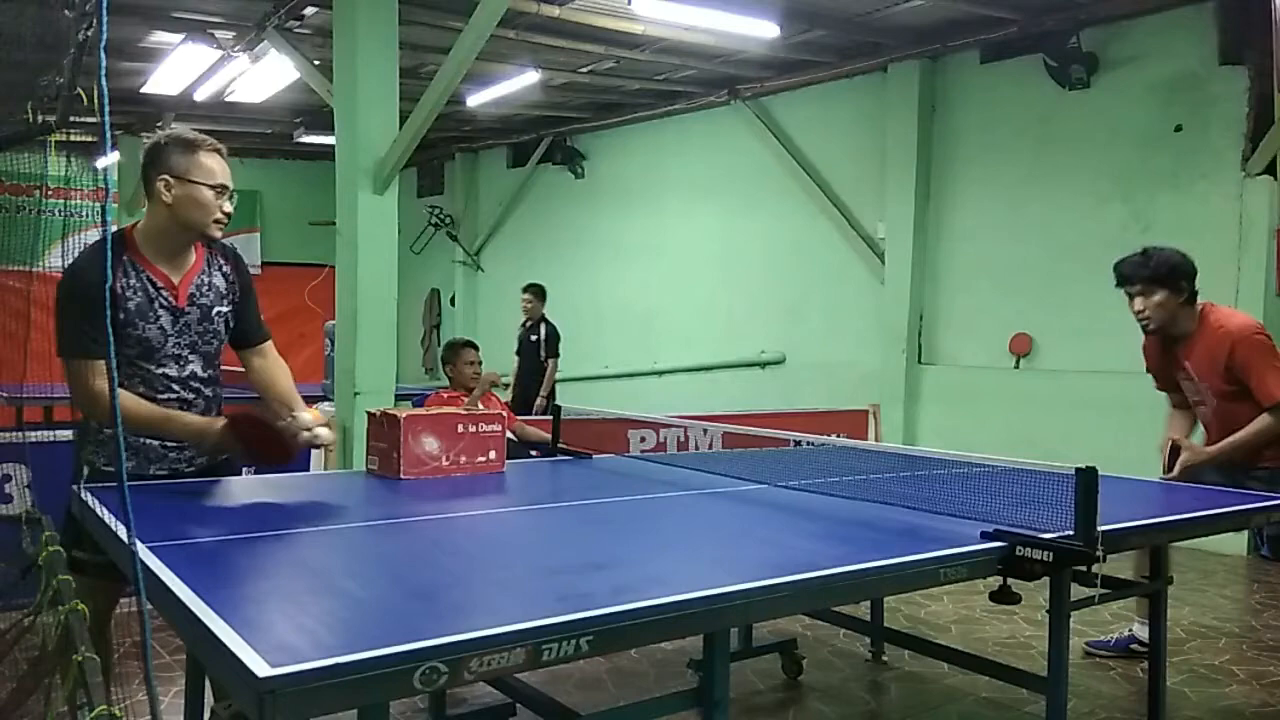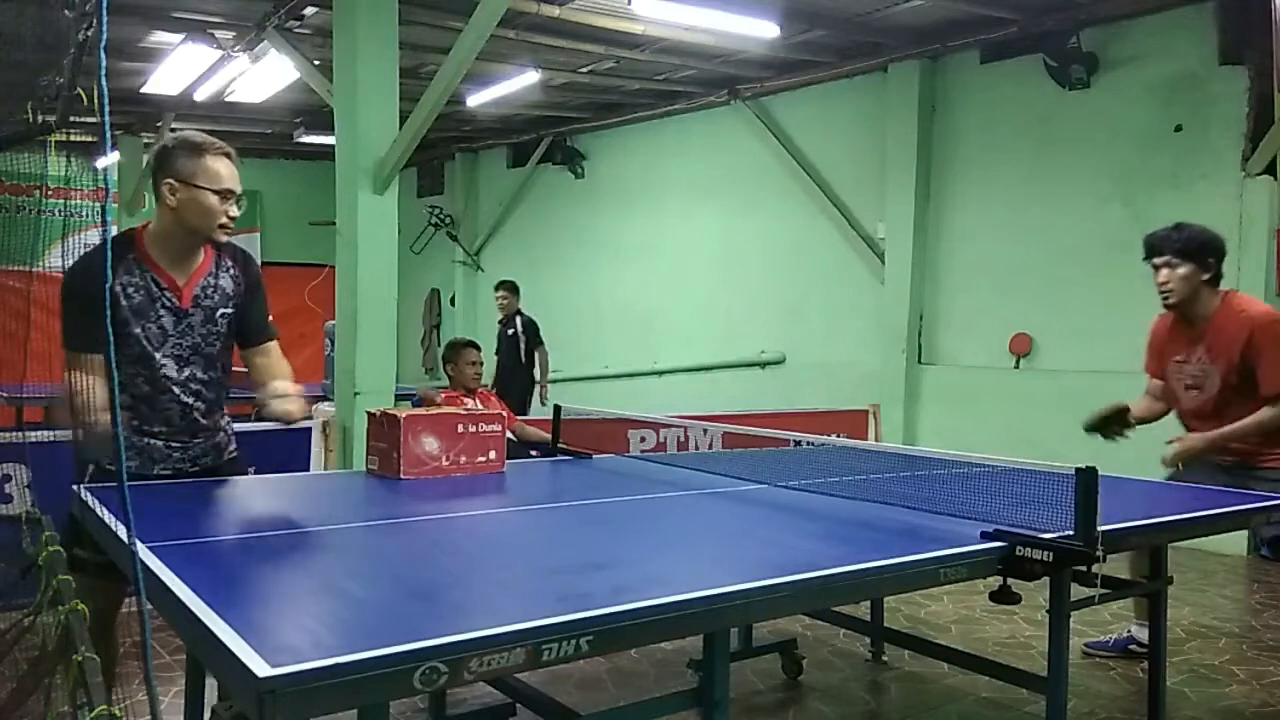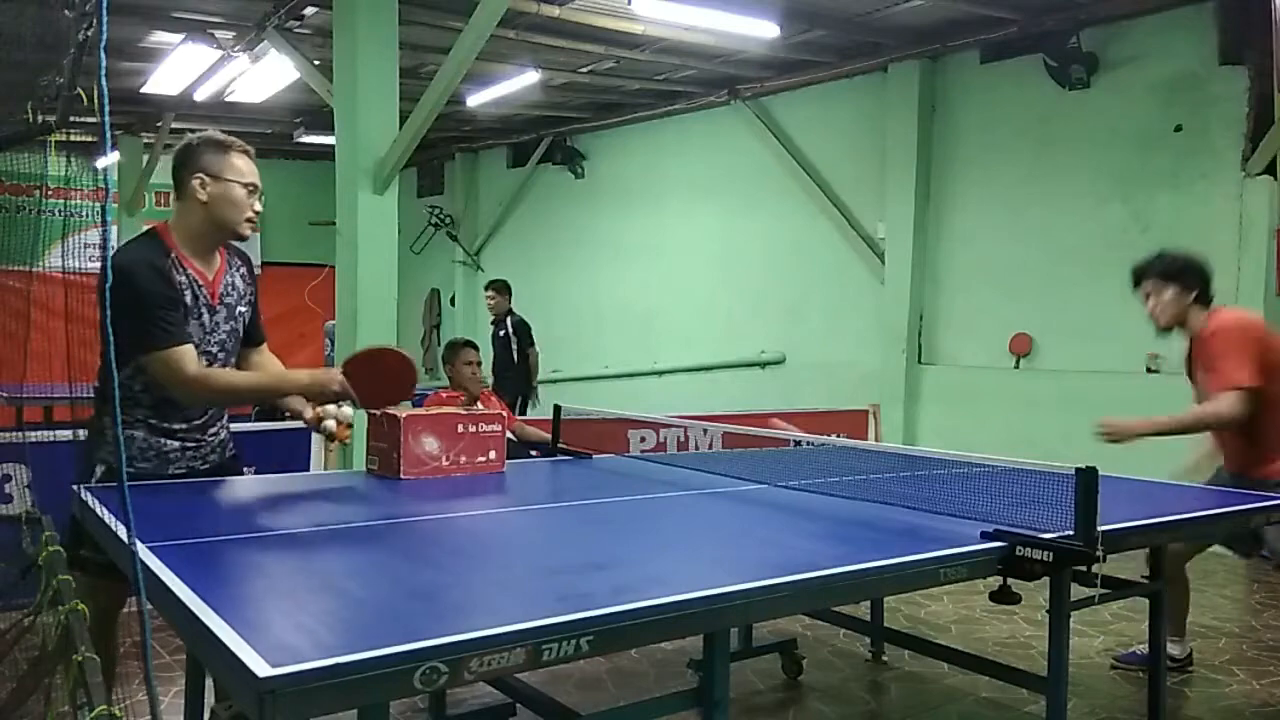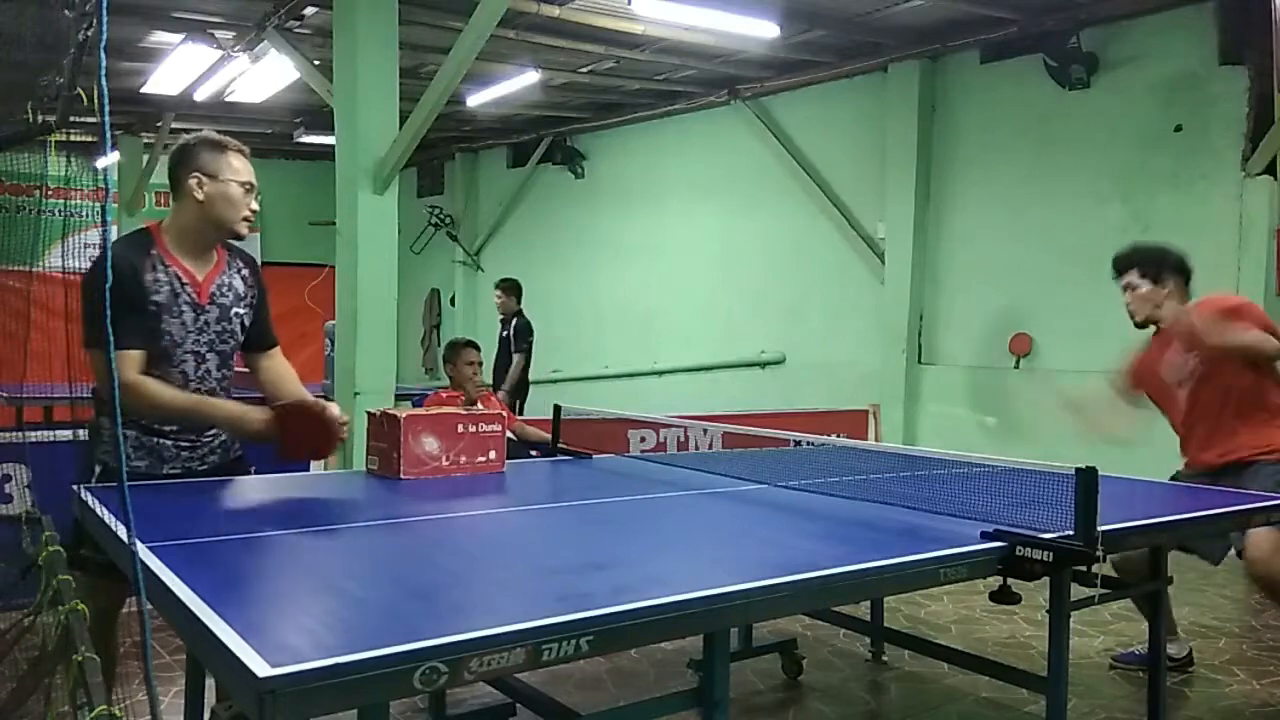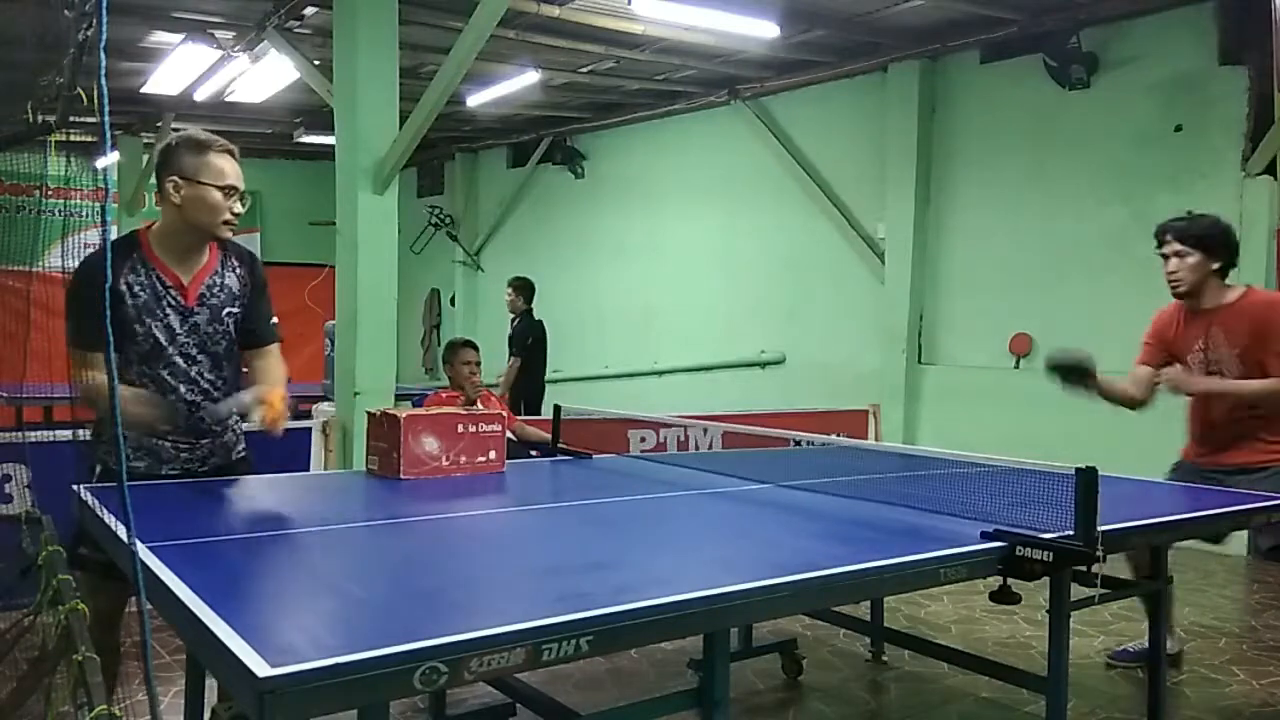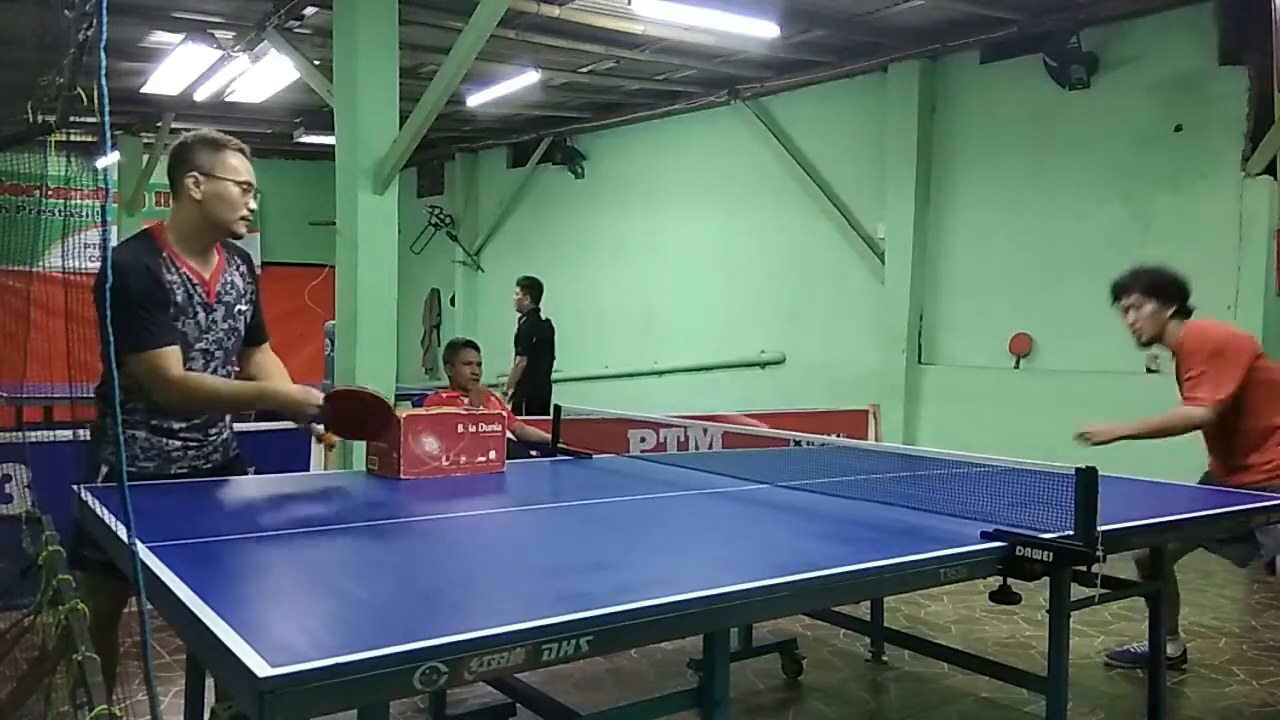
dt=0.4s
person 1, frame 1
left shoulder: (229, 267)
right shoulder: (94, 273)
left elbow: (259, 354)
right elbow: (93, 391)
left wrist: (296, 414)
right wrist: (194, 428)
left hip: (211, 467)
right hip: (121, 471)
right knee: (91, 609)
person 1, frame 2
left shoulder: (239, 268)
right shoulder: (99, 272)
left elbow: (263, 352)
right elbow: (86, 374)
left wrist: (280, 391)
right wrist: (93, 415)
left hip: (214, 464)
right hip: (123, 469)
right knee: (96, 607)
person 1, frame 3
left shoulder: (240, 267)
right shoulder: (139, 267)
left elbow: (253, 354)
right elbow: (188, 381)
left wrist: (309, 409)
right wrist: (307, 382)
left hip: (212, 462)
right hip: (130, 468)
right knee: (98, 608)
person 1, frame 4
left shoulder: (245, 272)
right shoulder: (121, 268)
left elbow: (266, 359)
right elbow: (119, 382)
left wrist: (312, 408)
right wrist: (233, 416)
left hip: (220, 467)
right hip: (132, 469)
right knee: (99, 606)
left ankle: (234, 703)
person 1, frame 5
left shoulder: (244, 267)
right shoulder: (106, 272)
left elbow: (264, 354)
right elbow: (90, 372)
left wrist: (267, 394)
right wrist: (116, 401)
left hip: (222, 465)
right hip: (133, 469)
right knee: (102, 607)
person 1, frame 6
left shoulder: (241, 267)
right shoulder: (133, 267)
left elbow: (256, 354)
right elbow: (167, 383)
left wrist: (308, 402)
right wrist: (279, 399)
left hip: (217, 460)
right hip: (136, 467)
right knee: (102, 605)
person 2, frame 1
left shoulder: (1238, 334)
right shoulder: (1155, 344)
left wrist: (1210, 453)
right wrist: (1172, 448)
right hip: (1217, 456)
right ankle: (1143, 634)
person 2, frame 2
right shoulder: (1166, 328)
right elbow: (1156, 398)
left wrist: (1209, 441)
right wrist: (1124, 415)
right hip: (1206, 459)
right ankle: (1142, 635)
person 2, frame 3
left shoulder: (1228, 329)
right shoulder: (1198, 346)
left elbow: (1233, 409)
left wrist: (1143, 426)
right hip: (1245, 472)
right knee: (1169, 550)
right ankle: (1175, 648)
person 2, frame 4
left shoulder: (1220, 310)
right shoulder: (1152, 352)
right elbow: (1123, 403)
left wrist: (1210, 330)
right hip: (1203, 473)
right knee: (1126, 560)
right ankle: (1173, 648)
person 2, frame 5
right shoulder: (1169, 322)
right elbow: (1136, 395)
left wrist: (1203, 386)
right wrist: (1094, 381)
right hip: (1204, 461)
right knee: (1140, 545)
right ankle: (1165, 641)
person 2, frame 6
left shoulder: (1206, 339)
right shoulder: (1190, 353)
left elbow: (1202, 414)
left wrist: (1117, 431)
right hip: (1233, 476)
right knee: (1153, 551)
right ankle: (1169, 645)
